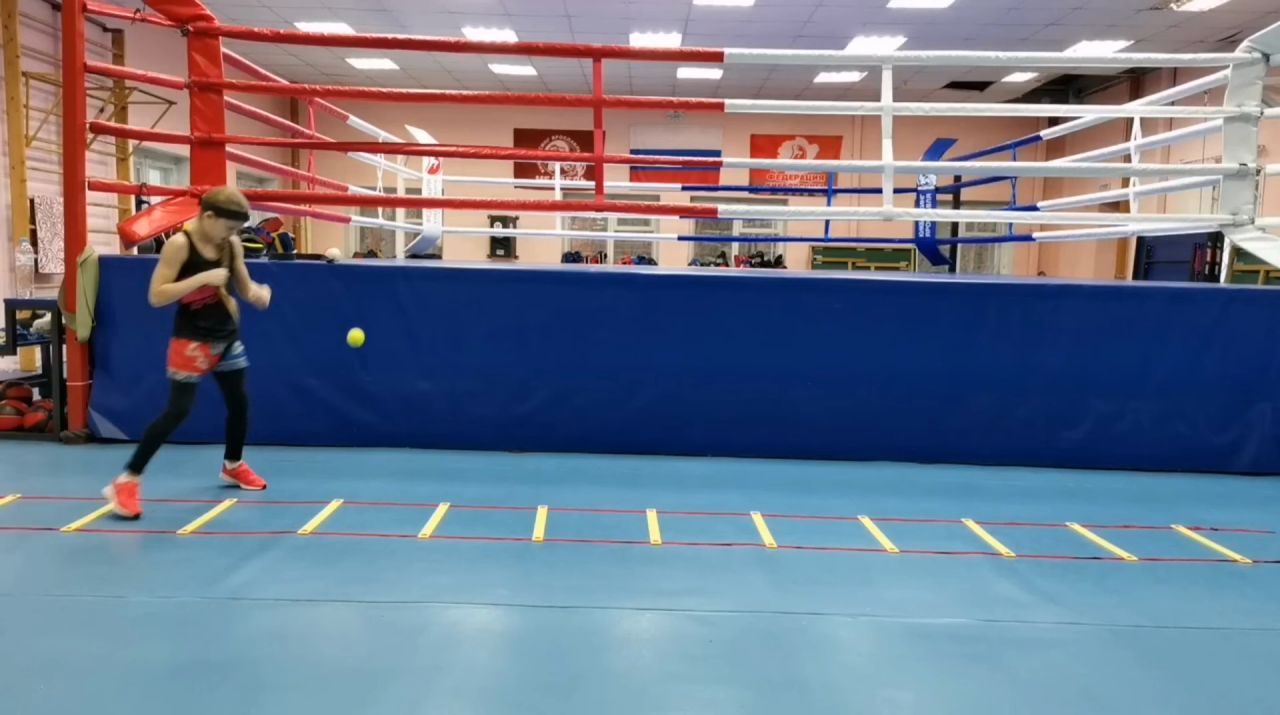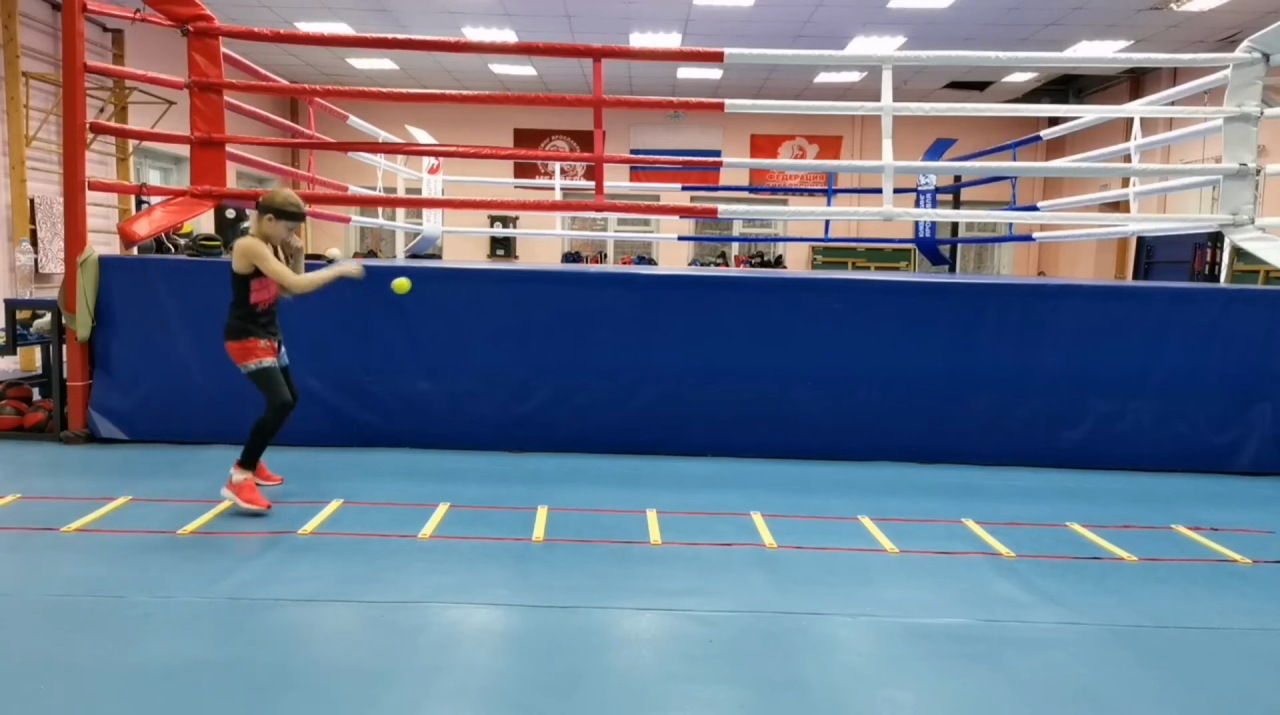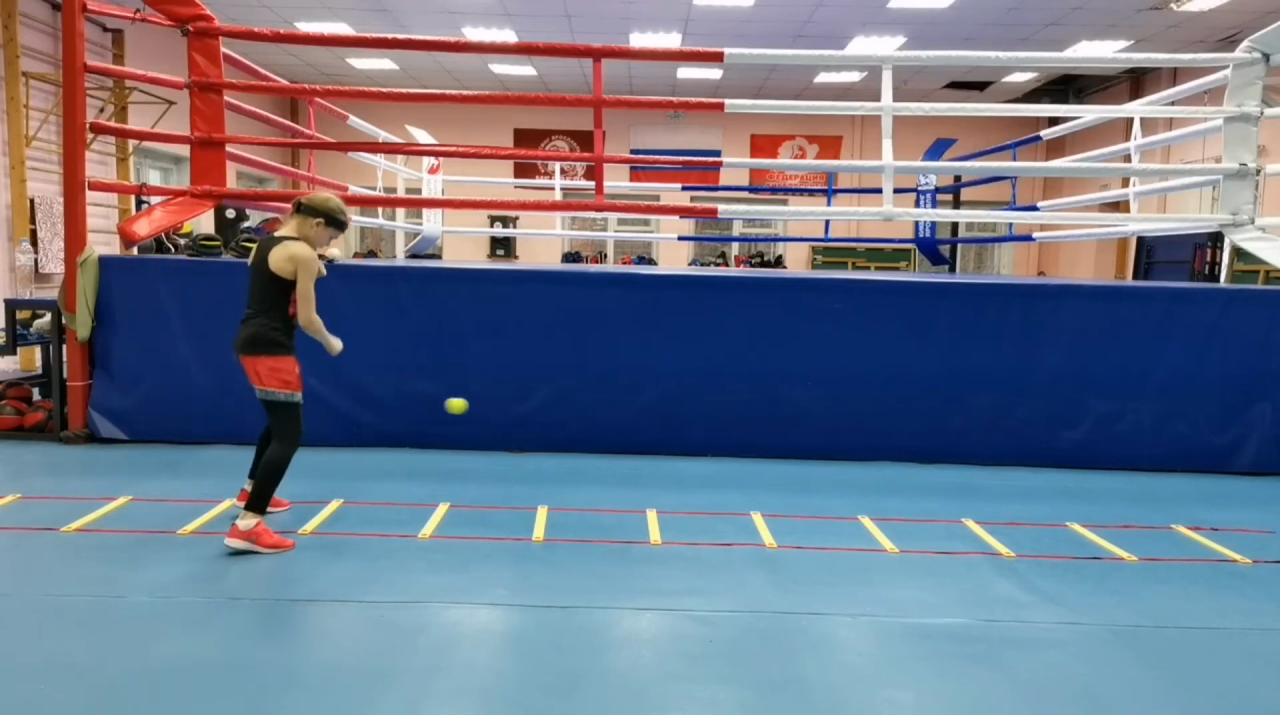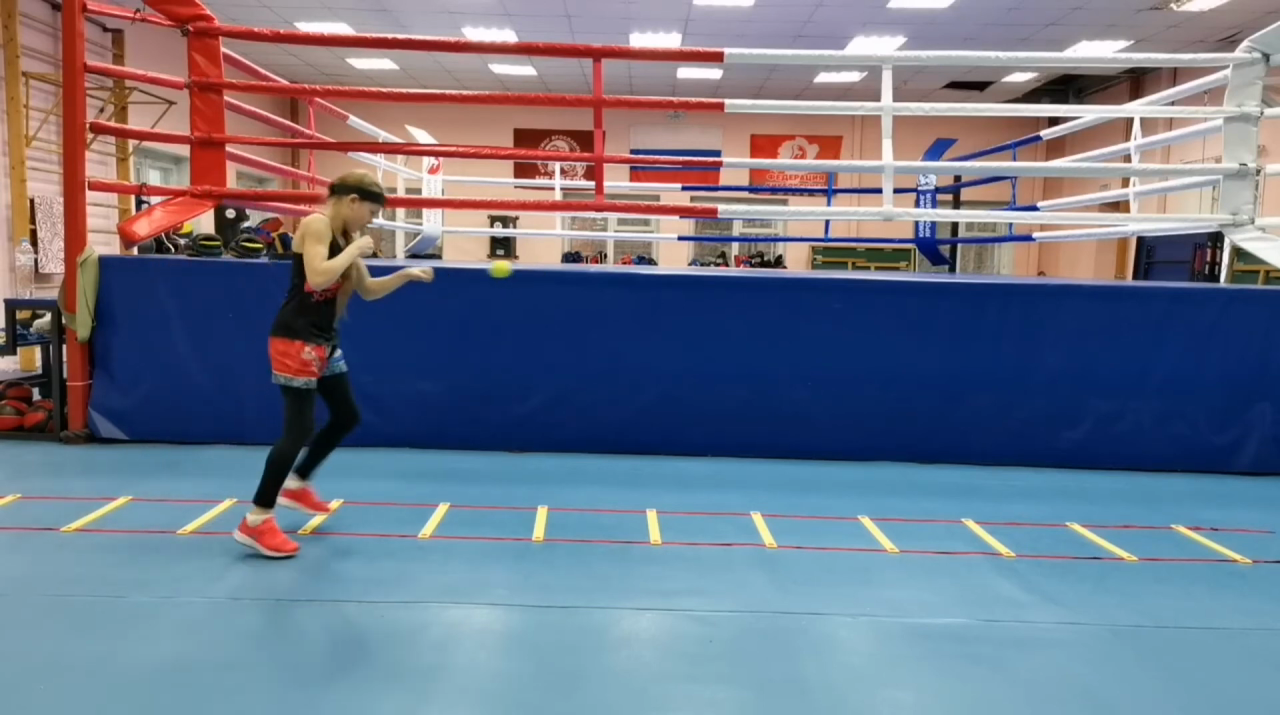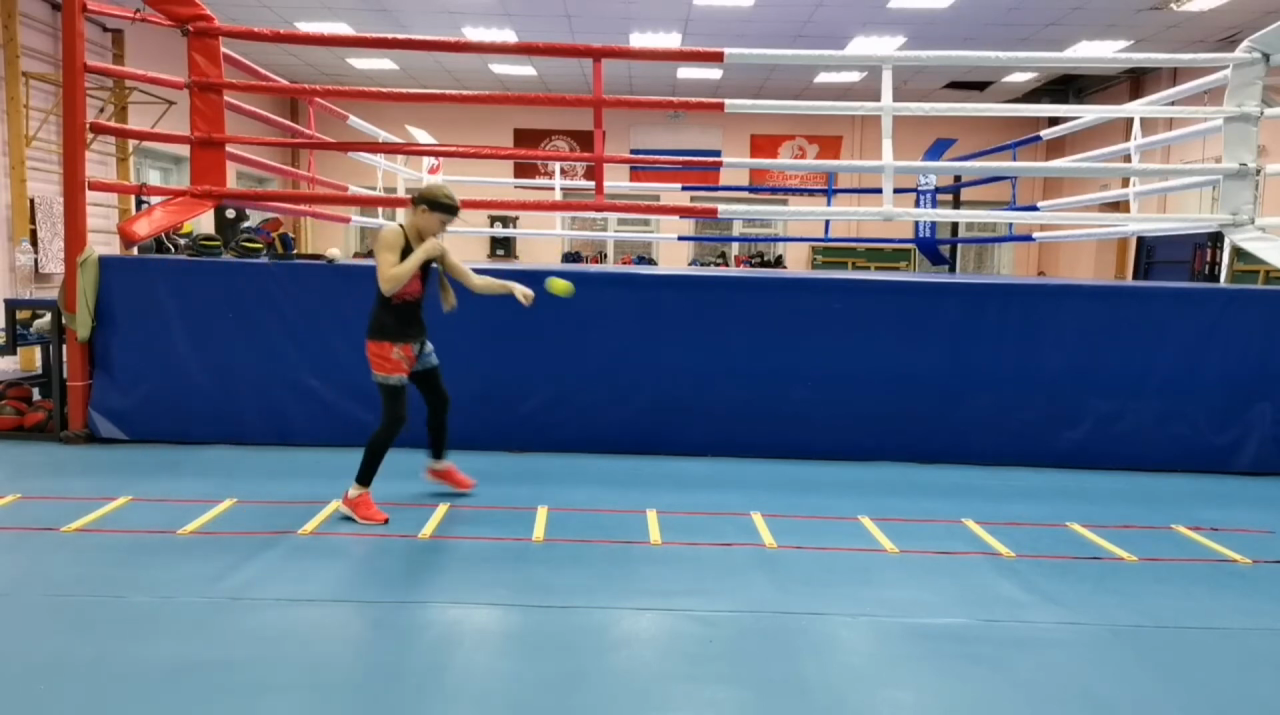
dt=0.5s
person 1, frame 1
left shoulder: (232, 245)
right shoulder: (179, 245)
left elbow: (244, 287)
right elbow: (156, 296)
left wrist: (259, 292)
right wrist: (203, 277)
left hip: (227, 337)
right hip: (192, 340)
left knee: (239, 403)
right knee: (176, 411)
left ankle: (233, 465)
right ankle: (126, 481)
person 1, frame 2
left shoulder: (272, 245)
right shoulder: (249, 246)
left elbow: (286, 290)
right elbow: (295, 285)
left wrist: (296, 256)
right wrist: (339, 269)
left hip: (267, 335)
right hip: (246, 338)
left knee: (288, 398)
right knee: (280, 402)
left ankle: (249, 463)
right ankle: (240, 479)
person 1, frame 3
left shoulder: (268, 242)
right shoulder: (303, 254)
right elbow: (306, 317)
right wrist: (329, 342)
left hip: (253, 344)
right hip: (272, 351)
left knee: (281, 422)
right knee: (288, 437)
left ankle: (253, 489)
right ankle: (247, 526)
person 1, frame 4
left shoulder: (349, 237)
right shoulder: (315, 224)
left elbow: (369, 291)
right elbow: (318, 278)
left wrist: (411, 274)
right wrist: (355, 250)
left hip: (322, 342)
right hip: (295, 338)
left knee: (347, 417)
right knee: (299, 428)
left ankle: (296, 483)
right ankle: (257, 519)
person 1, frame 5
left shoulder: (435, 247)
right shoulder: (390, 235)
left elbow: (473, 282)
right elbow: (387, 284)
left wrist: (510, 286)
right wrist: (422, 253)
left hip: (415, 337)
right hip: (388, 338)
left knee: (439, 401)
right knee: (395, 417)
left ankle: (438, 465)
right ankle: (356, 494)
